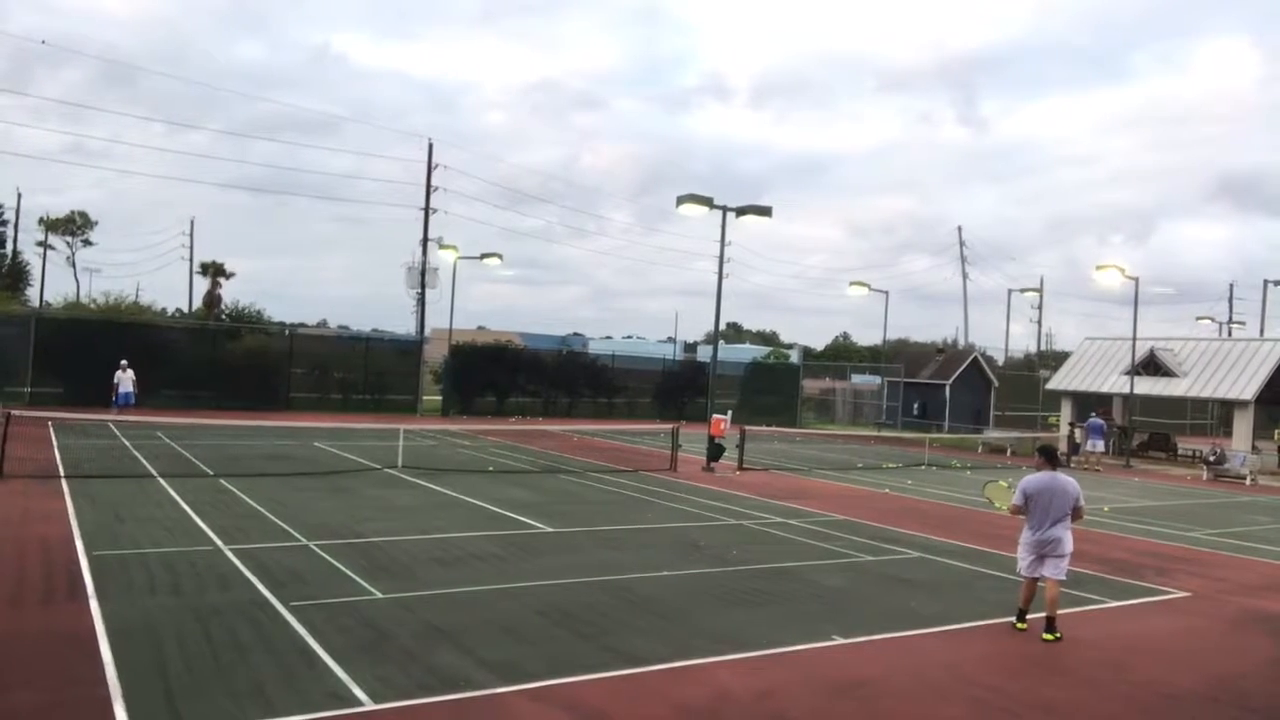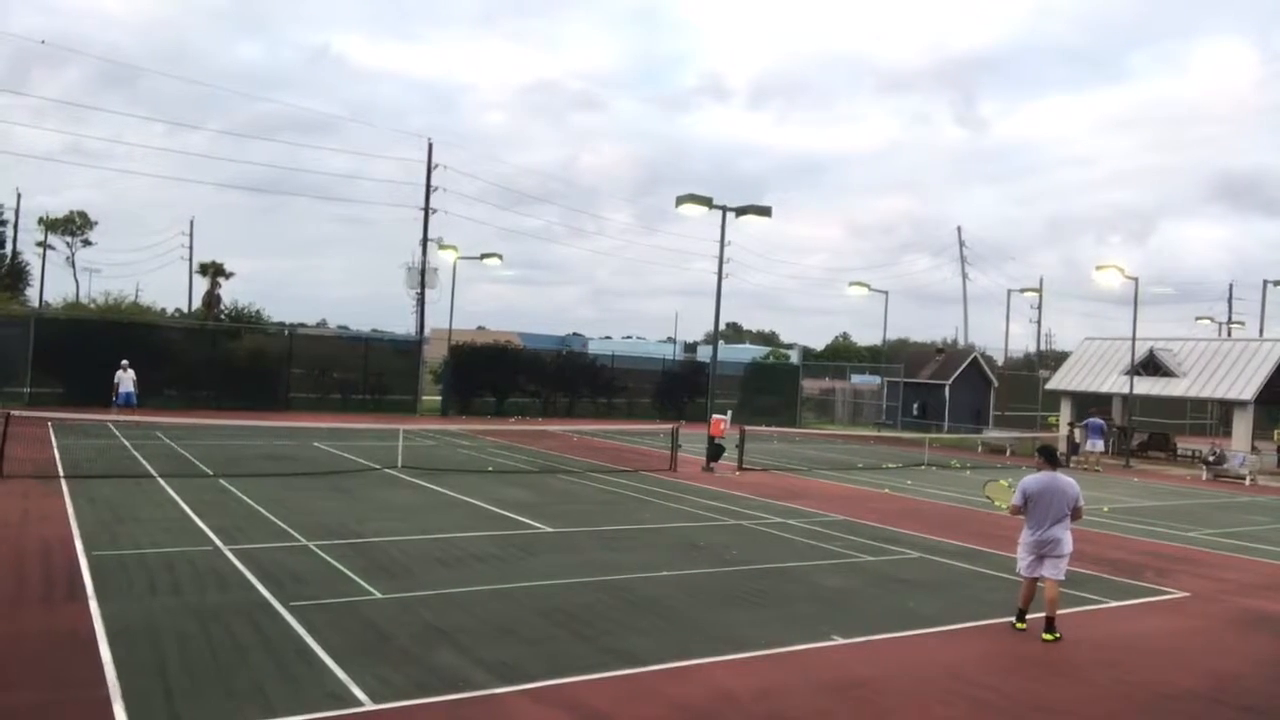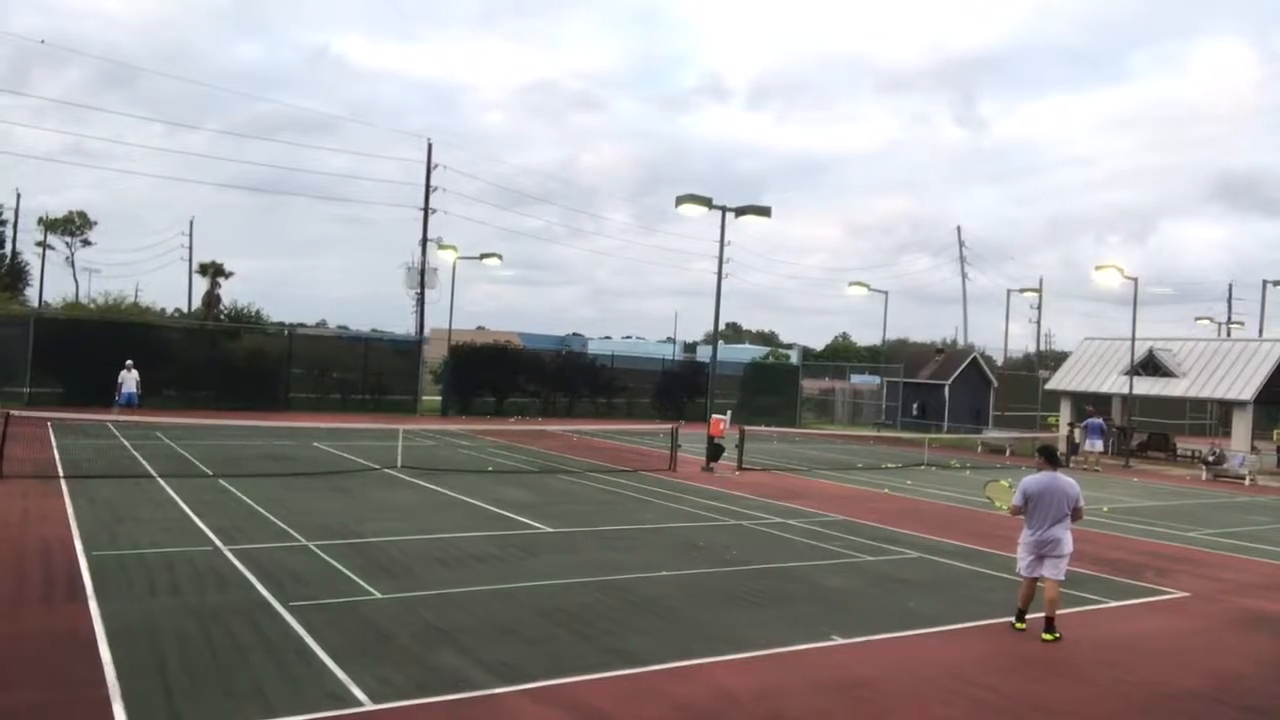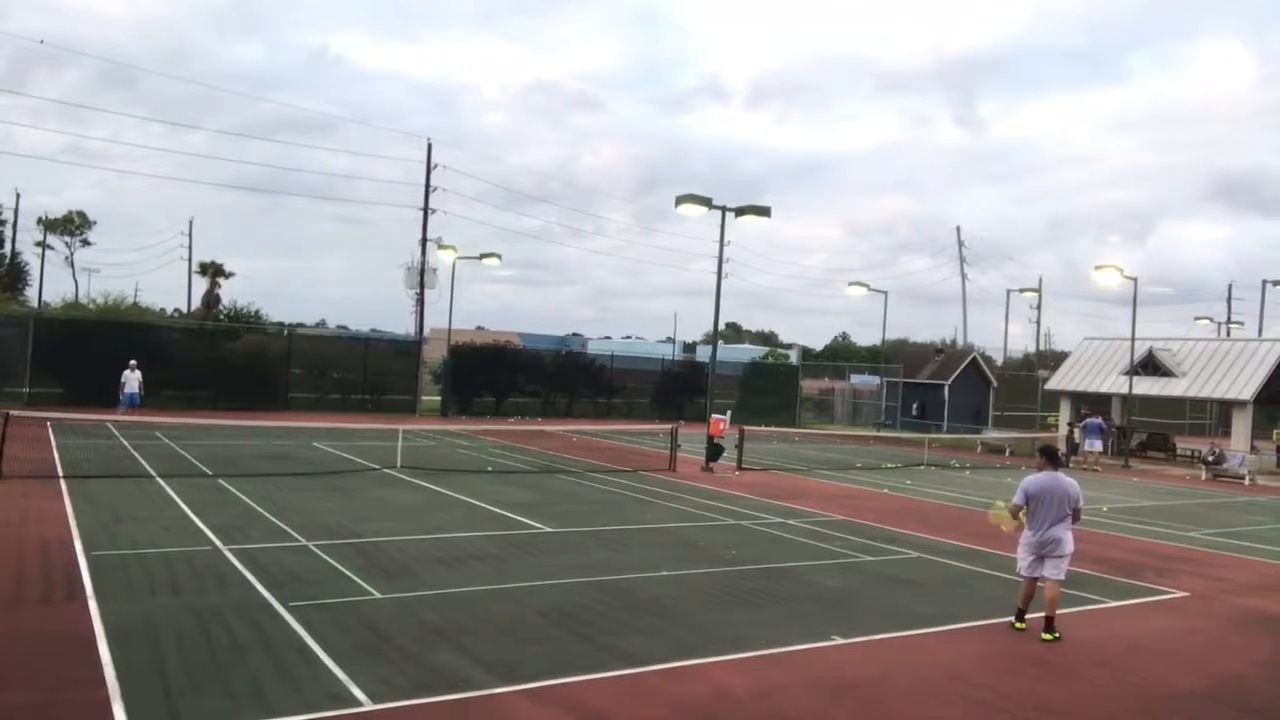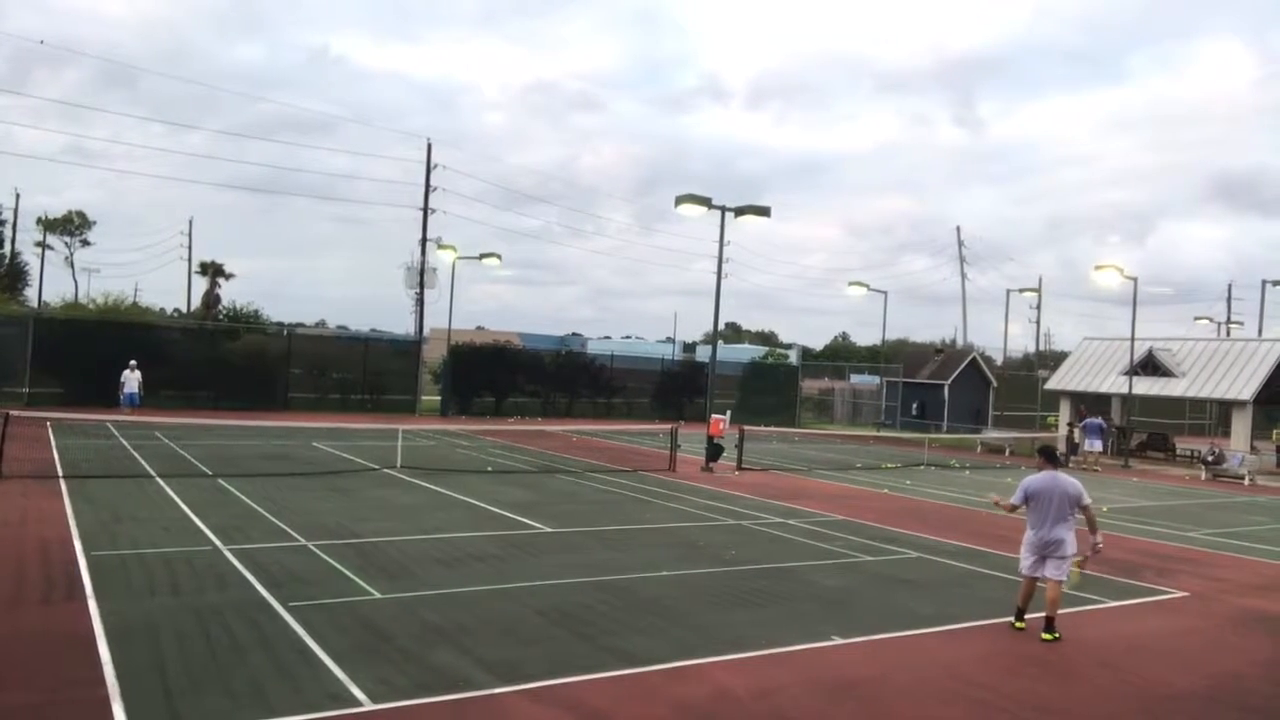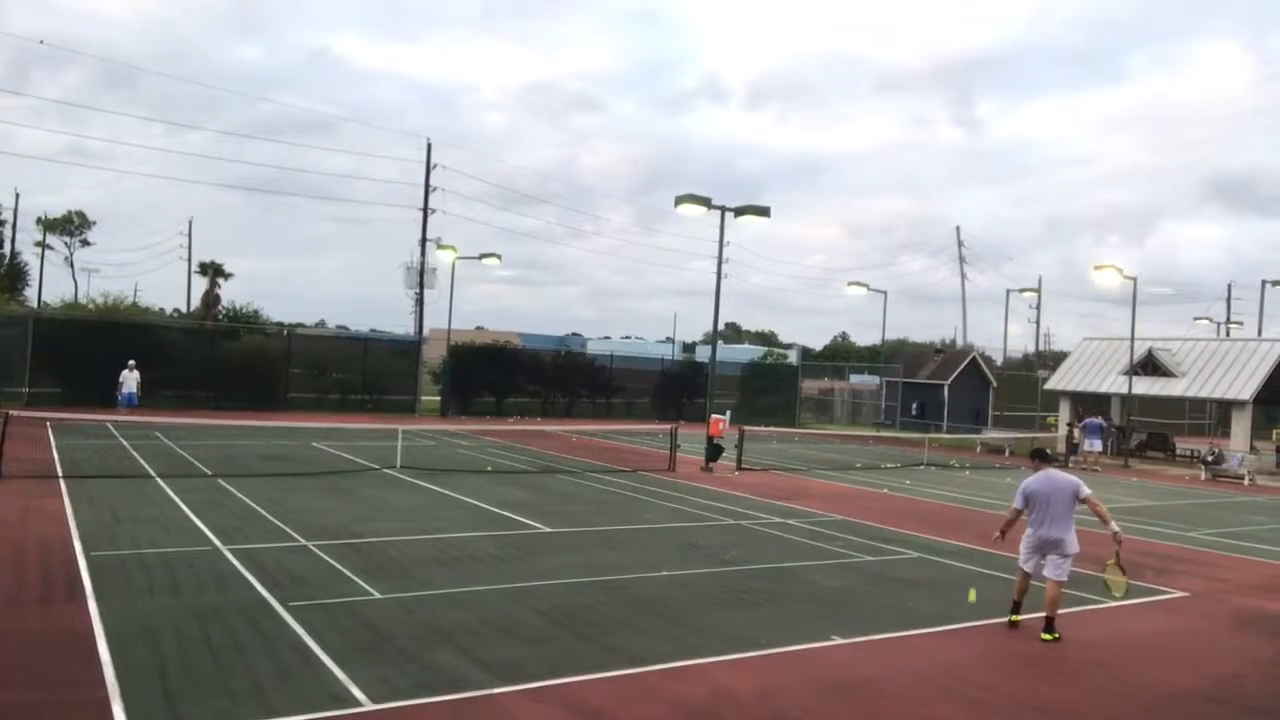
dt=0.3s
person 1, frame 1
left shoulder: (1028, 482)
right shoulder: (1071, 484)
left elbow: (1015, 510)
right elbow: (1079, 514)
left hip: (1033, 539)
right hip: (1059, 540)
left knee: (1029, 579)
right knee: (1052, 582)
left ankle: (1021, 619)
right ankle: (1050, 628)
person 1, frame 2
left shoulder: (1028, 482)
right shoulder: (1071, 484)
left elbow: (1014, 510)
right elbow: (1078, 514)
left hip: (1032, 538)
right hip: (1058, 540)
left knee: (1029, 579)
right knee: (1052, 582)
left ankle: (1020, 619)
right ankle: (1049, 628)
person 1, frame 3
left shoulder: (1028, 482)
right shoulder: (1071, 485)
left elbow: (1014, 511)
right elbow: (1078, 515)
left hip: (1032, 539)
right hip: (1058, 540)
left knee: (1029, 579)
right knee: (1052, 582)
left ankle: (1020, 619)
right ankle: (1049, 628)
person 1, frame 4
left shoulder: (1029, 482)
right shoulder: (1072, 485)
left elbow: (1014, 510)
right elbow: (1077, 517)
left wrist: (1018, 518)
left hip: (1033, 539)
right hip: (1059, 540)
left knee: (1029, 579)
right knee: (1053, 582)
left ankle: (1019, 619)
right ankle: (1048, 628)
person 1, frame 5
left shoulder: (1030, 482)
right shoulder: (1074, 485)
left elbow: (1011, 508)
right elbow: (1089, 514)
left wrist: (999, 502)
right wrist: (1096, 537)
left hip: (1035, 539)
right hip: (1061, 541)
left knee: (1029, 578)
right knee: (1054, 583)
left ankle: (1019, 618)
right ankle: (1049, 628)
person 1, frame 6
left shoulder: (1028, 484)
right shoulder: (1072, 481)
left elbow: (1014, 515)
right elbow: (1095, 505)
left wrist: (1001, 532)
right wrist: (1113, 528)
left hip: (1035, 537)
right hip: (1062, 540)
left knee: (1024, 573)
right knee: (1054, 582)
left ankle: (1014, 613)
right ankle: (1048, 628)
